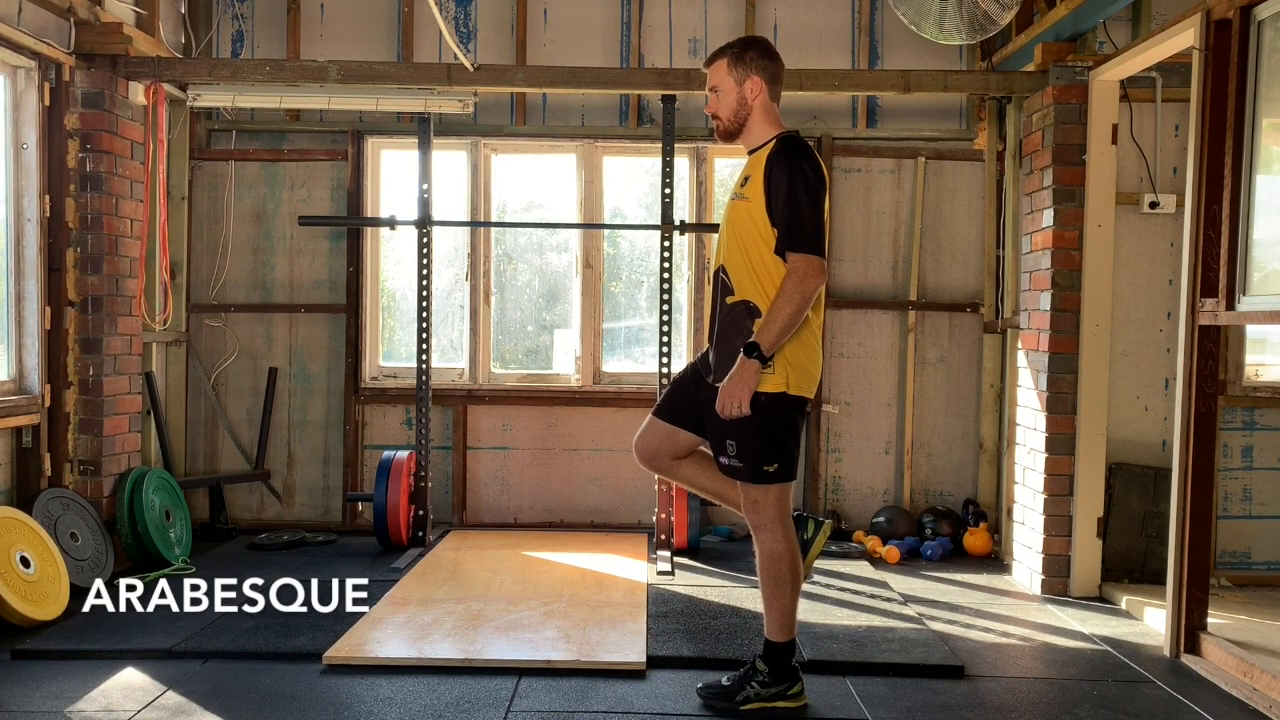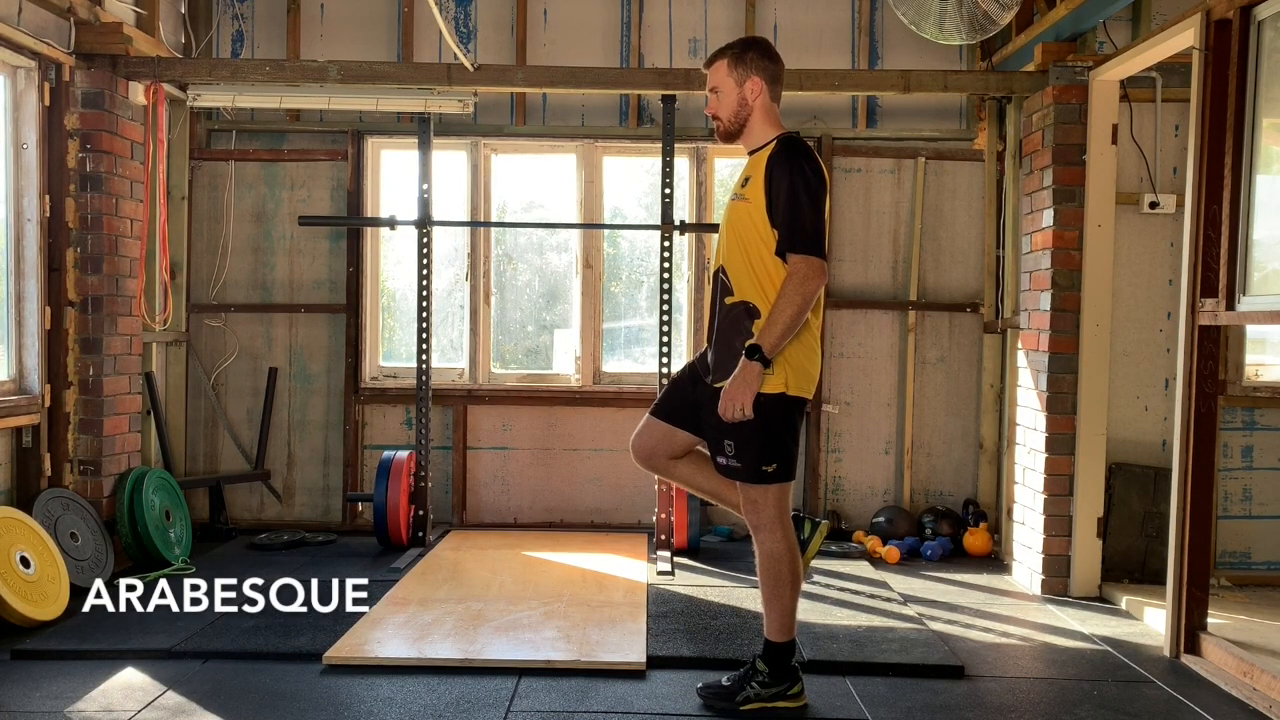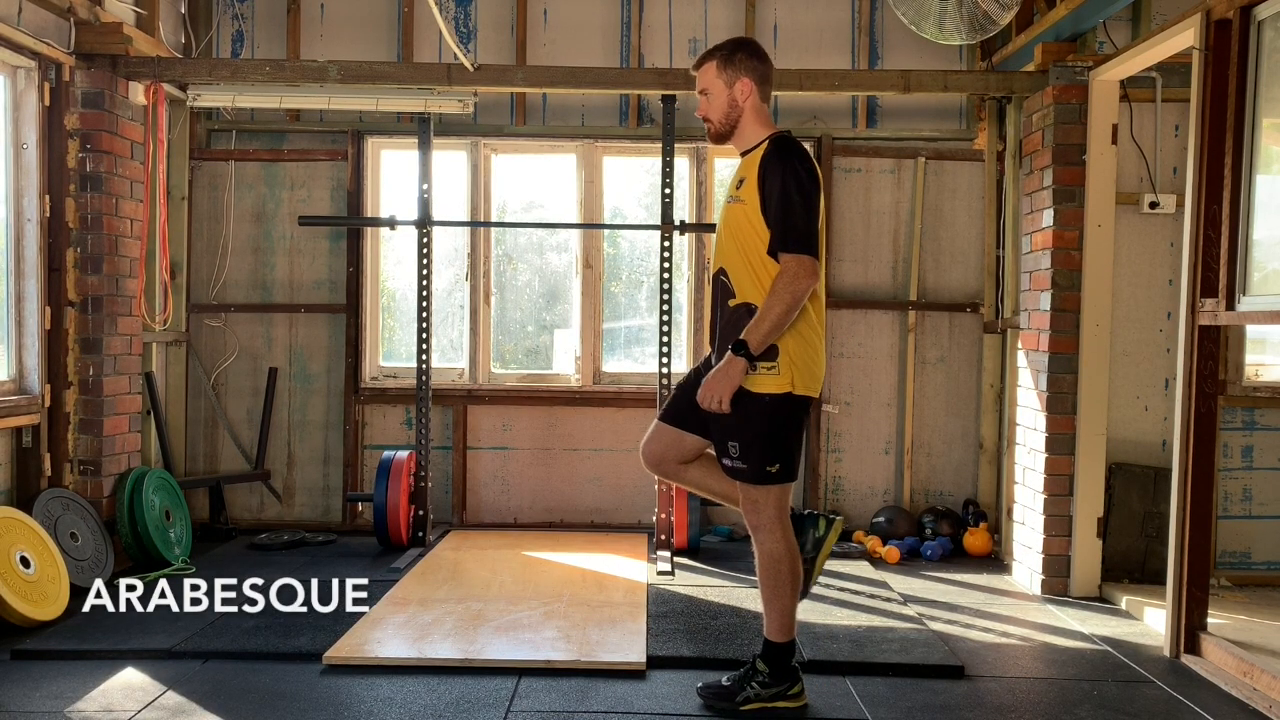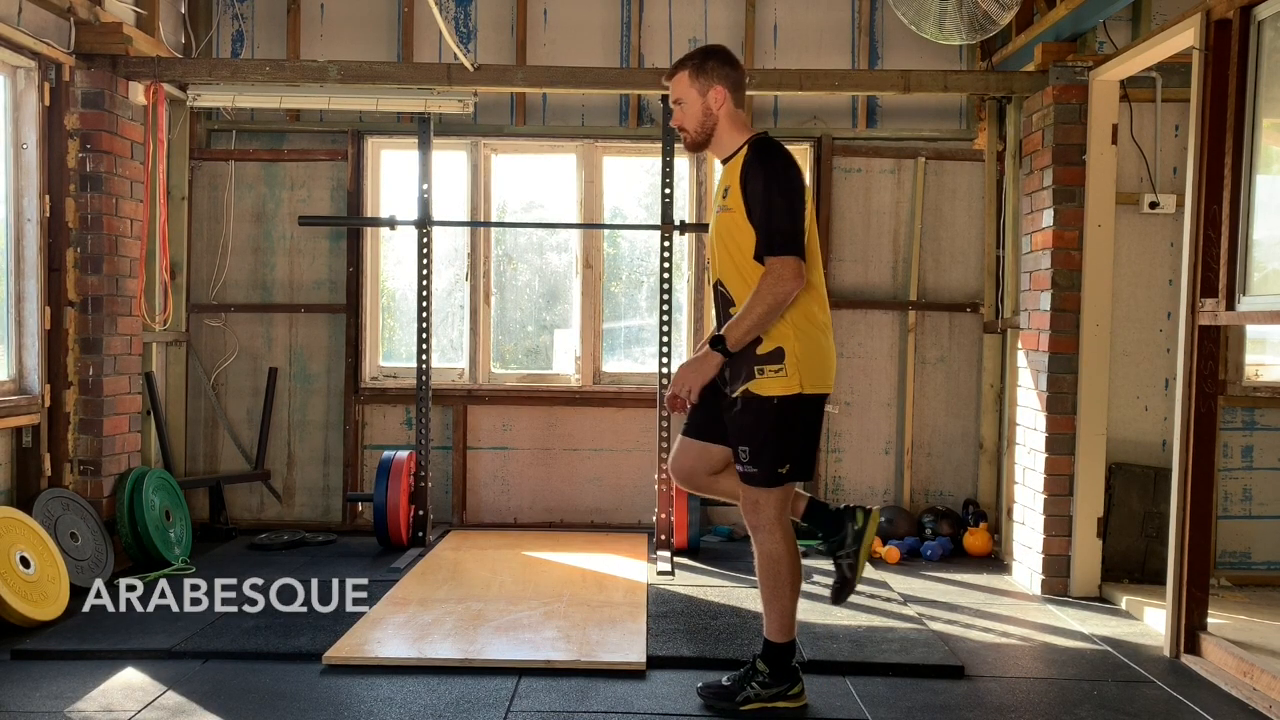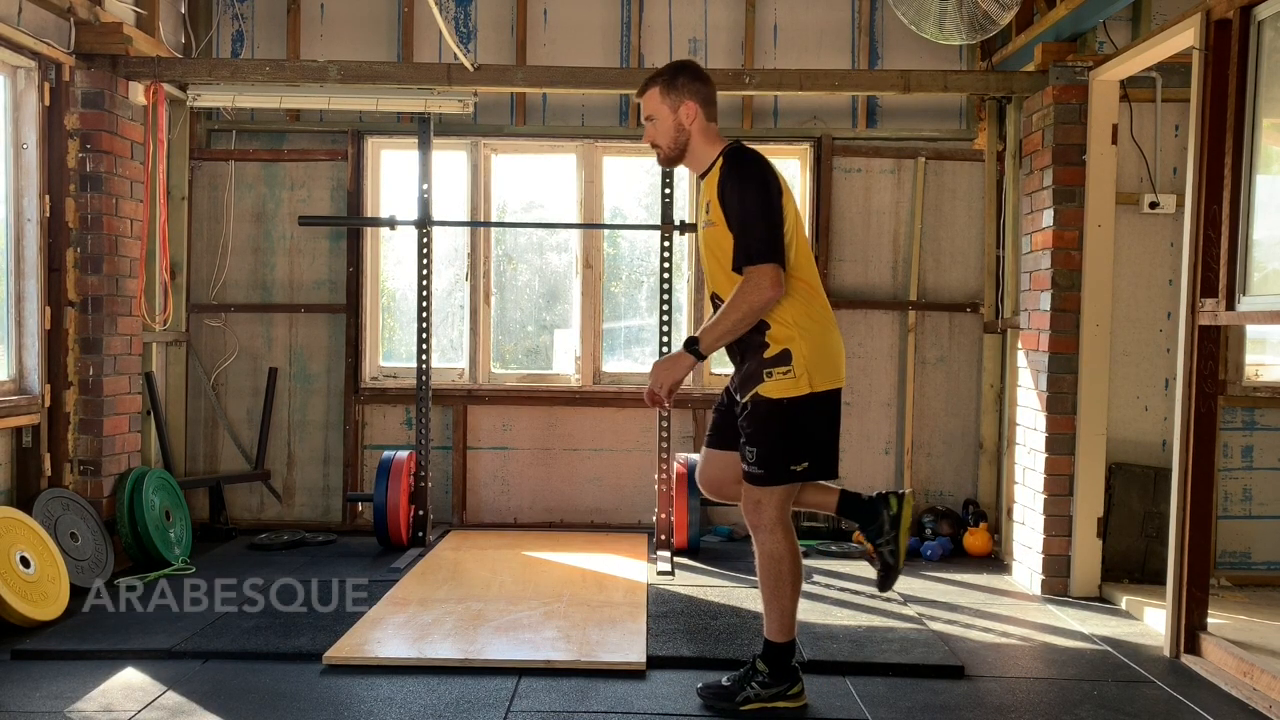
dt=0.2s
person 1, frame 1
left shoulder: (790, 159)
right shoulder: (758, 163)
left elbow: (807, 272)
left wrist: (753, 360)
left hip: (766, 369)
right hip: (731, 358)
left knee: (763, 514)
right knee: (654, 446)
left ankle: (778, 674)
right ankle: (790, 529)
person 1, frame 2
left shoulder: (790, 161)
right shoulder: (758, 164)
left elbow: (808, 274)
left wrist: (755, 364)
left hip: (765, 370)
right hip: (729, 358)
left knee: (764, 515)
right knee: (651, 446)
left ankle: (778, 674)
right ankle: (788, 529)
person 1, frame 3
left shoulder: (783, 161)
right shoulder: (753, 164)
left elbow: (799, 274)
left wrist: (739, 358)
left hip: (769, 367)
right hip: (741, 359)
left knee: (762, 513)
right knee: (661, 453)
left ankle: (778, 674)
right ankle: (799, 528)
person 1, frame 4
left shoulder: (768, 164)
right shoulder: (737, 169)
left elbow: (786, 276)
left wrist: (712, 352)
right wrist: (718, 357)
left hip: (781, 368)
right hip: (752, 364)
left knee: (763, 514)
right knee: (689, 467)
left ankle: (778, 674)
right ankle: (833, 523)
person 1, frame 5
left shoulder: (742, 173)
right shoulder: (717, 178)
left elbow: (766, 284)
left wrist: (689, 353)
right wrist: (693, 357)
left hip: (791, 367)
right hip: (763, 365)
left knee: (764, 512)
right knee: (718, 480)
left ankle: (778, 674)
right ankle: (869, 512)
